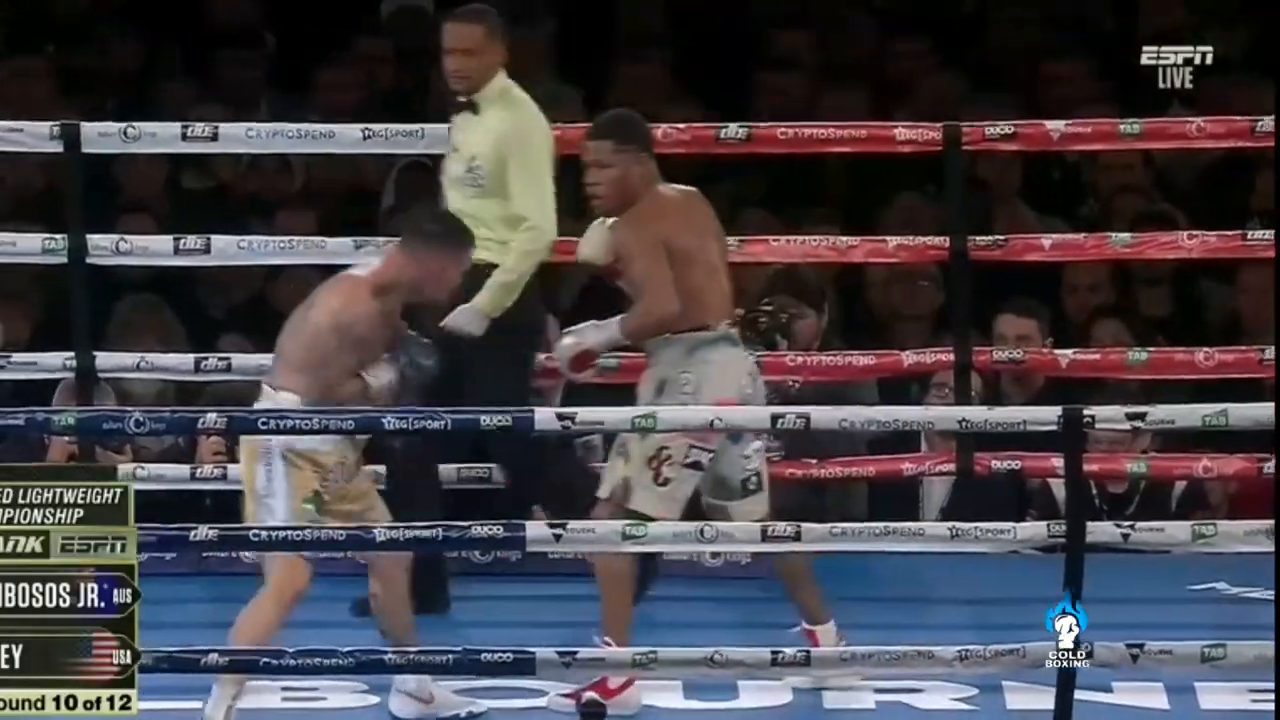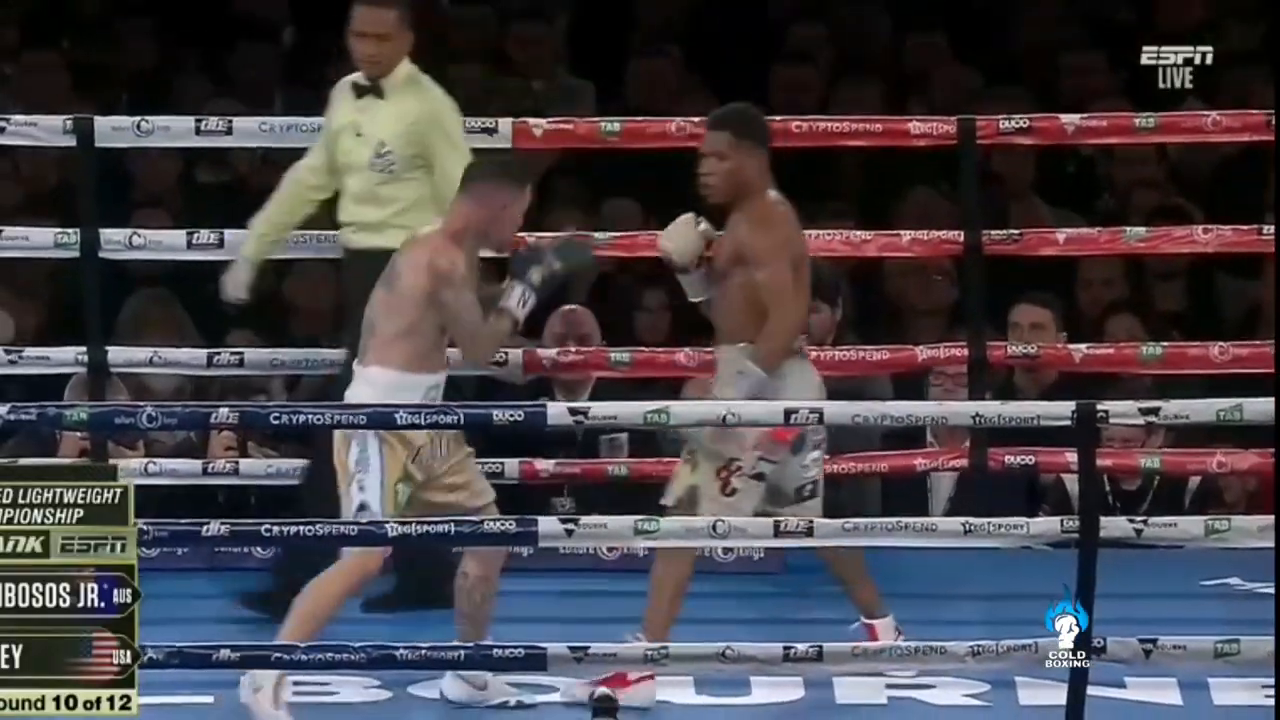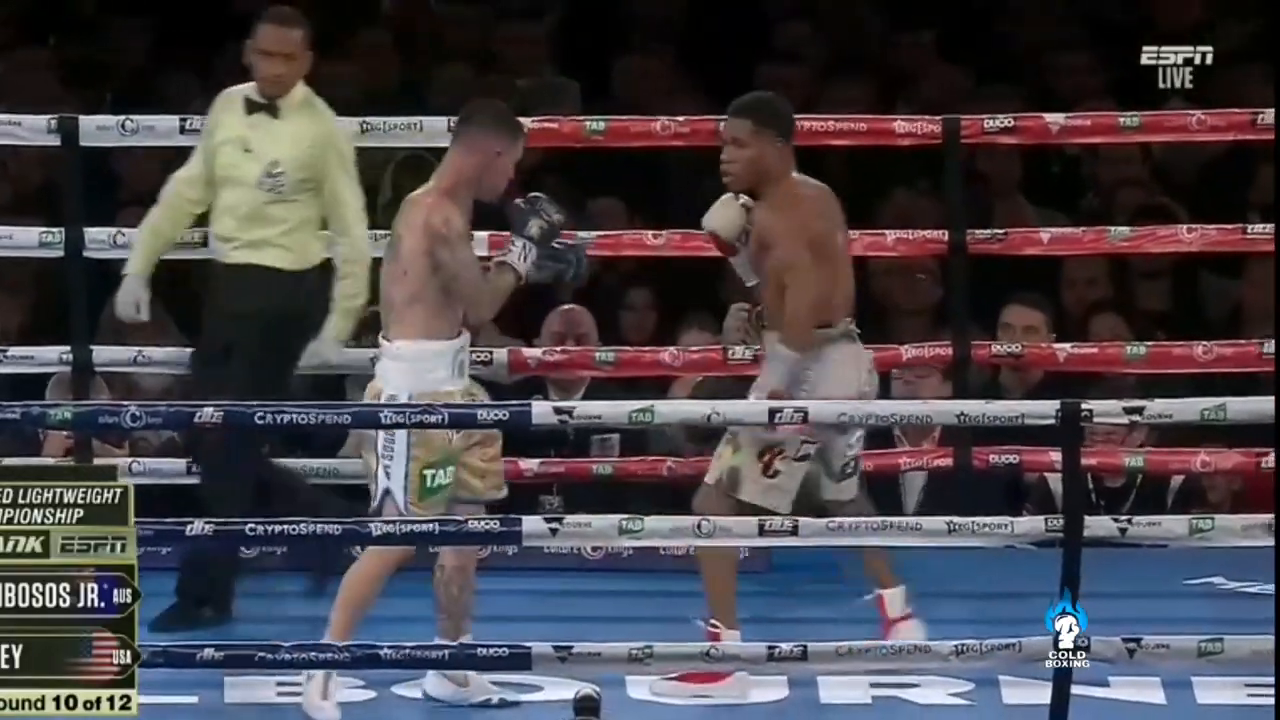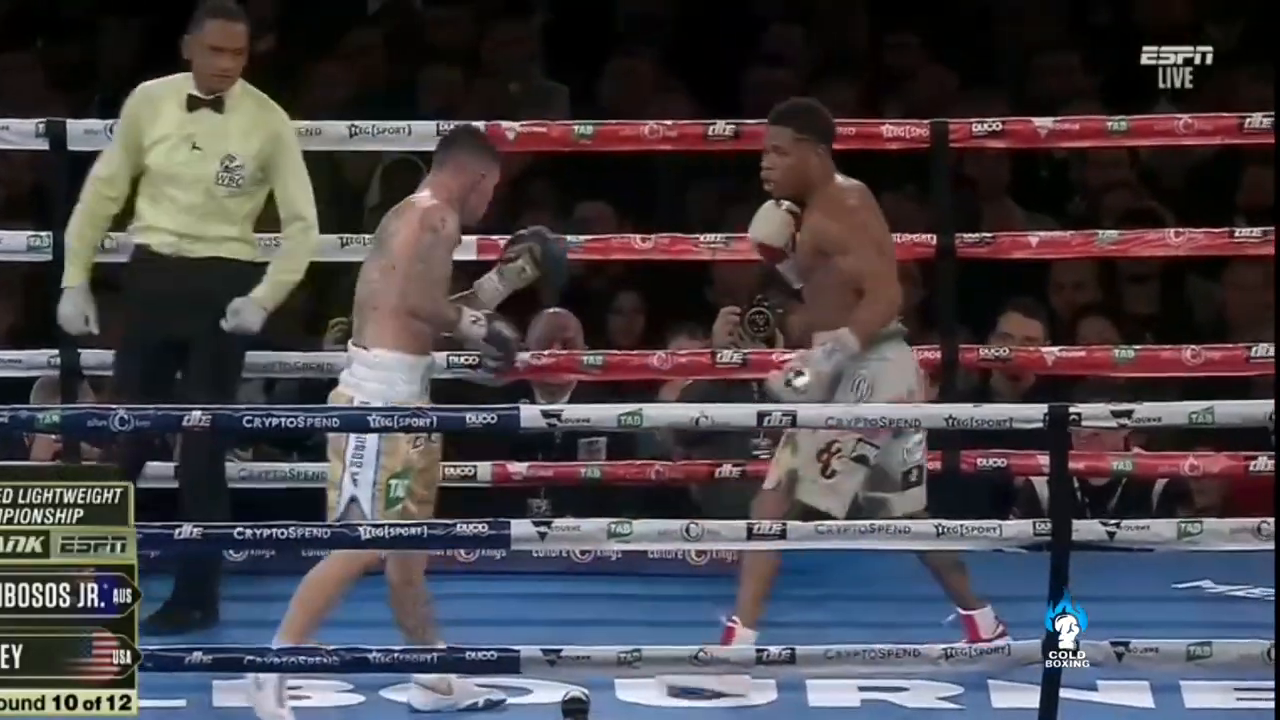
dt=0.3s
person 1, frame 1
left shoulder: (520, 120)
right shoulder: (464, 115)
left elbow: (537, 227)
left wrist: (483, 305)
left hip: (500, 294)
right hip: (458, 286)
left knee: (515, 442)
right knee: (418, 434)
right ankle: (416, 575)
person 1, frame 2
left shoulder: (429, 105)
right shoulder: (344, 94)
right elbow: (311, 177)
right wrist: (252, 250)
right hip: (360, 268)
left ankle: (295, 579)
right ankle: (427, 566)
person 1, frame 3
left shoulder: (322, 132)
right shoulder: (226, 107)
left elbow: (352, 235)
right elbow: (187, 192)
left wrist: (338, 326)
right wrist: (138, 268)
left hip: (281, 293)
right hip: (226, 284)
left knee: (230, 442)
right knee: (209, 438)
left ankle: (205, 591)
right ankle: (331, 523)
person 1, frame 4
left shoulder: (268, 121)
right shoulder: (147, 102)
left elbow: (301, 222)
right elbow: (103, 192)
left wrist: (264, 299)
right wrist: (74, 280)
left hip: (222, 284)
right hip: (150, 276)
left knee: (202, 443)
right knee: (129, 435)
left ankle: (195, 595)
person 2, frame 1
left shoulder: (638, 226)
right shoulder: (691, 203)
left elbow: (665, 310)
left wrist: (596, 336)
left hip: (688, 376)
right hip: (731, 367)
left knee: (612, 519)
right knee: (750, 518)
right ankle: (824, 634)
person 2, frame 2
left shoulder: (756, 224)
right shoulder: (759, 218)
left elbow: (788, 315)
left wrist: (742, 390)
right wrist: (691, 270)
left hip: (764, 383)
right hip: (789, 381)
left knee: (680, 519)
right knee: (806, 518)
right ankle: (885, 636)
person 2, frame 3
left shoulder: (780, 210)
right shoulder: (815, 195)
left elbow: (802, 300)
left wrist: (775, 385)
right wrist: (741, 251)
left hip: (809, 368)
right hip: (843, 362)
left knee: (714, 504)
right knee: (836, 494)
right ankle: (899, 615)
person 2, frame 4
left shoulder: (827, 215)
right shoulder: (848, 197)
left elbow: (884, 297)
left wrist: (822, 360)
right wrist: (785, 262)
left hip: (862, 375)
right hip: (889, 368)
left knee: (772, 506)
right knee: (903, 510)
right ankle: (984, 628)
person 3, frame 1
left shoulder: (381, 291)
right shoulder: (357, 306)
right elbow: (325, 392)
right wrist: (389, 374)
left hip: (329, 444)
right hip: (288, 445)
left knee: (391, 560)
right knee: (288, 585)
person 3, frame 2
left shoulder: (447, 248)
right shoulder: (443, 257)
left elbow: (461, 330)
right elbow: (478, 348)
left wrist: (533, 272)
right wrist: (526, 289)
left hip: (422, 423)
right hip: (380, 423)
left knee: (488, 539)
right knee: (364, 560)
left ankle: (468, 674)
person 3, frame 3
left shoulder: (440, 207)
right shoulder: (440, 214)
left elbow: (462, 297)
right elbow: (480, 307)
left wrist: (530, 249)
right wrist: (526, 247)
left hip: (448, 388)
right hip: (413, 393)
right knee: (395, 542)
person 3, frame 4
left shoulder: (414, 214)
right shoulder: (435, 216)
left elbow: (436, 307)
right elbow: (416, 300)
left wrist: (512, 272)
right wrist: (478, 327)
left hip: (401, 398)
right hip: (378, 399)
left knee: (409, 547)
right knee: (360, 548)
